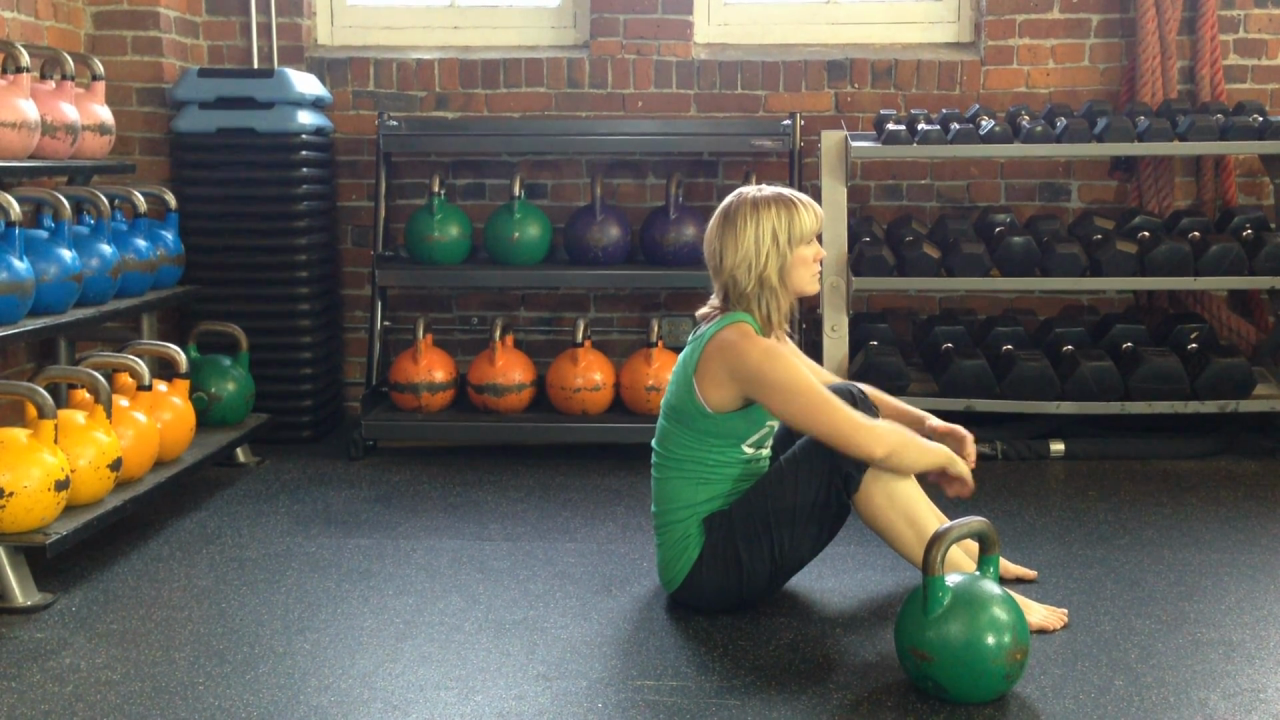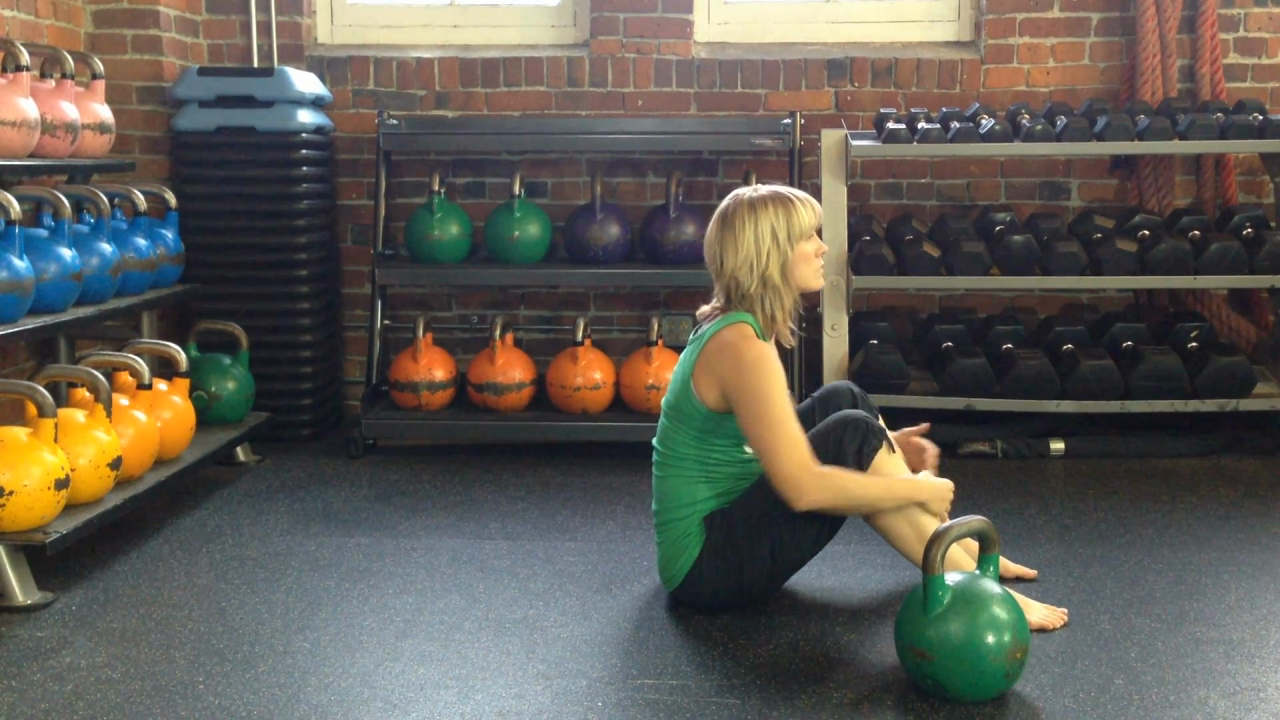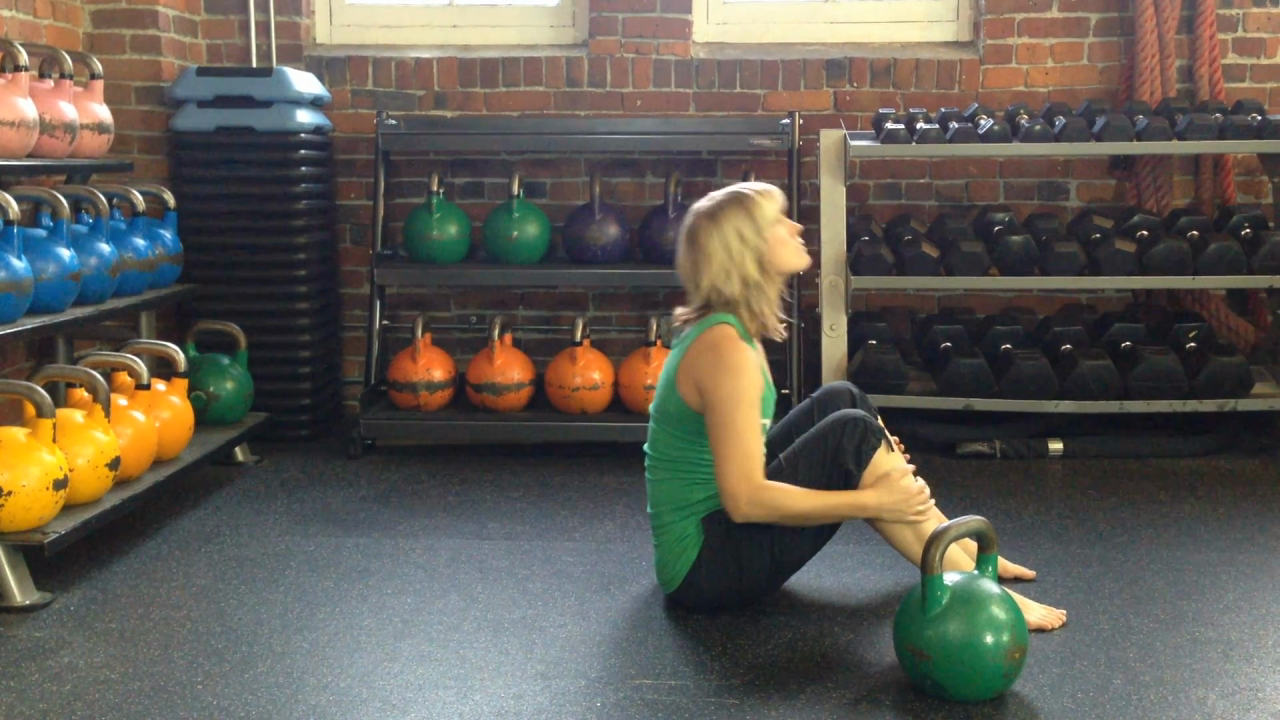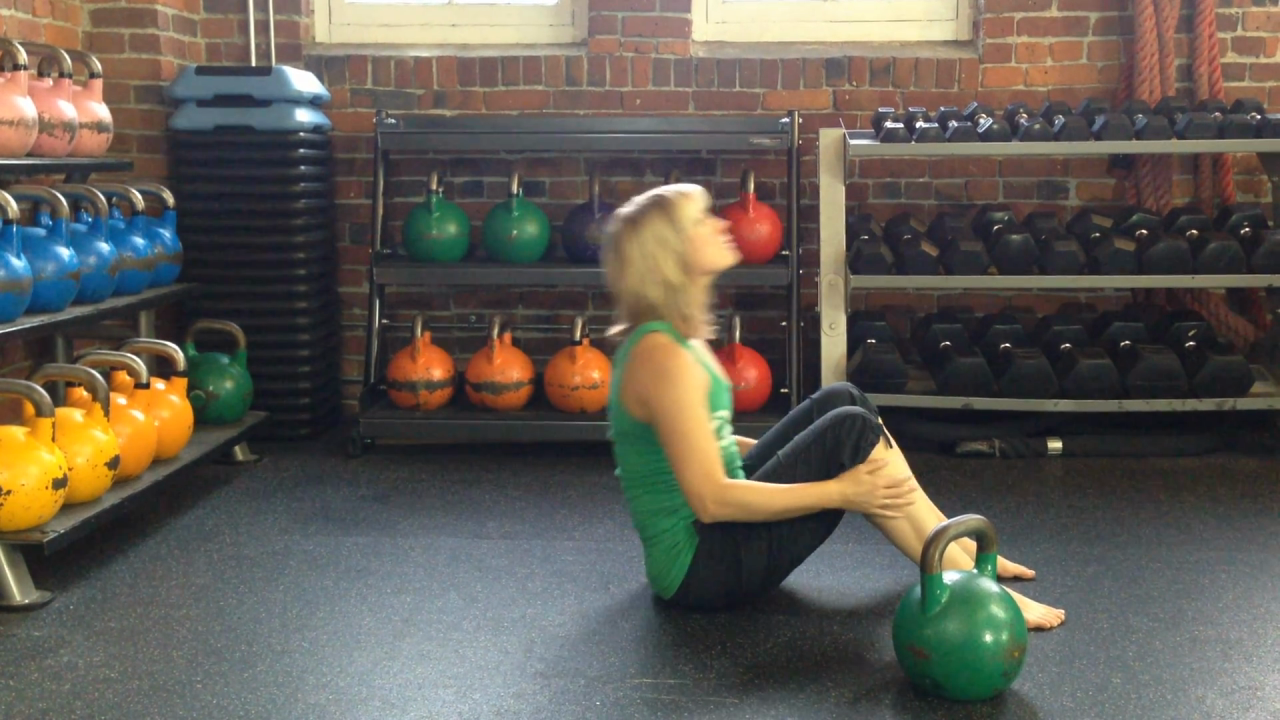
dt=0.3s
person 1, frame 1
left shoulder: (746, 328)
right shoulder: (742, 346)
left elbow: (844, 398)
right elbow: (871, 444)
left wrist: (927, 423)
right wrist: (945, 457)
left hip: (727, 522)
right hip: (705, 562)
left knee: (846, 404)
right knee: (853, 447)
left ankle: (963, 550)
person 1, frame 2
left shoulder: (738, 327)
right shoulder: (742, 348)
left elbow: (773, 438)
right elbow: (804, 489)
left wrist: (881, 444)
right wrist: (917, 489)
left hip: (727, 523)
right hip: (706, 561)
left knee: (841, 401)
right knee: (854, 436)
left ankle: (961, 548)
person 1, frame 3
left shoulder: (723, 328)
right shoulder: (725, 349)
right elbow: (746, 499)
left wrist: (867, 449)
right wrist: (872, 501)
left hip: (719, 529)
right hip: (705, 563)
left knee: (841, 402)
right knee: (853, 435)
left ankle: (962, 548)
person 1, frame 4
left shoulder: (672, 338)
right shoulder: (664, 357)
right elbow: (712, 500)
left wrist: (813, 446)
right wrist: (839, 492)
left hip: (719, 534)
right hip: (700, 567)
left knee: (840, 403)
right knee: (853, 431)
left ankle: (957, 548)
